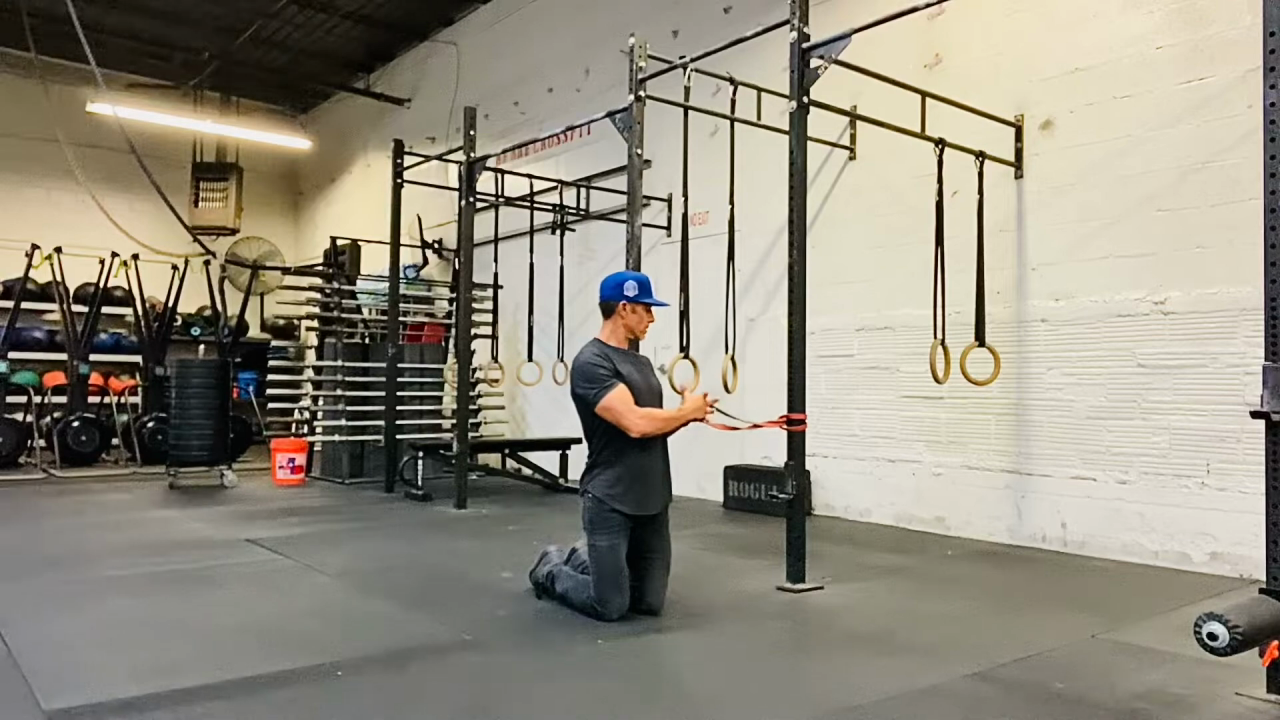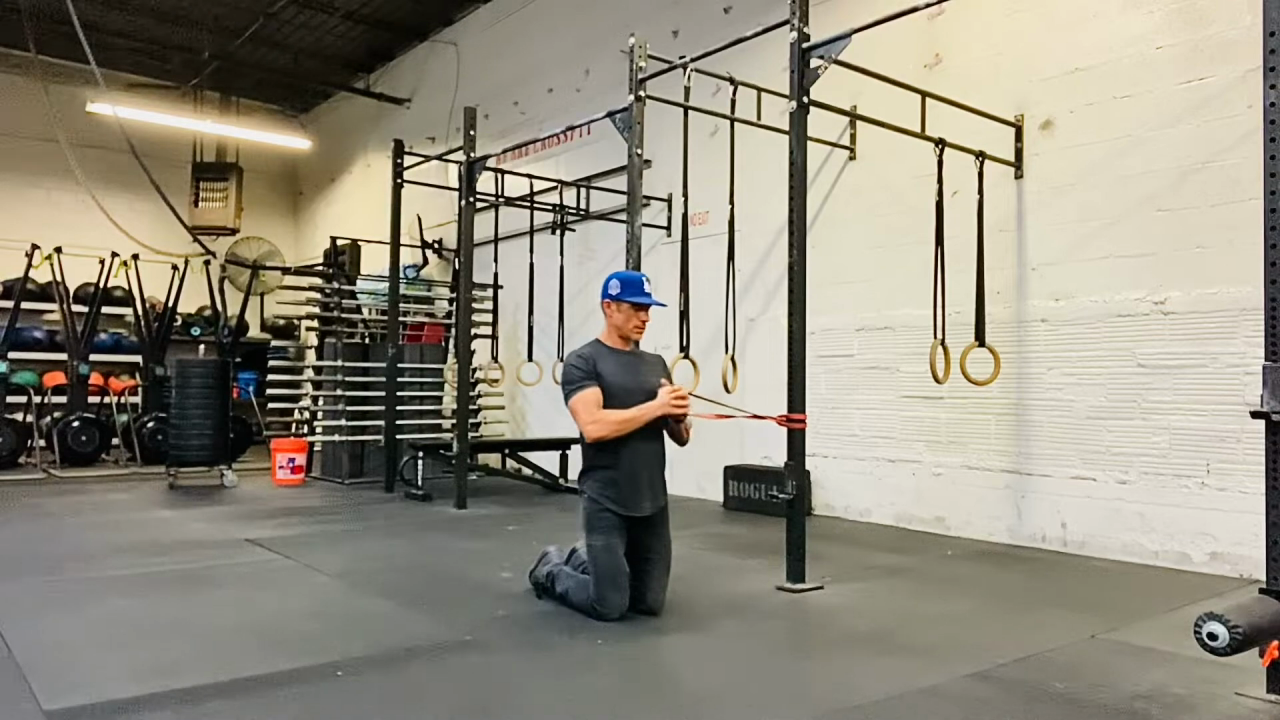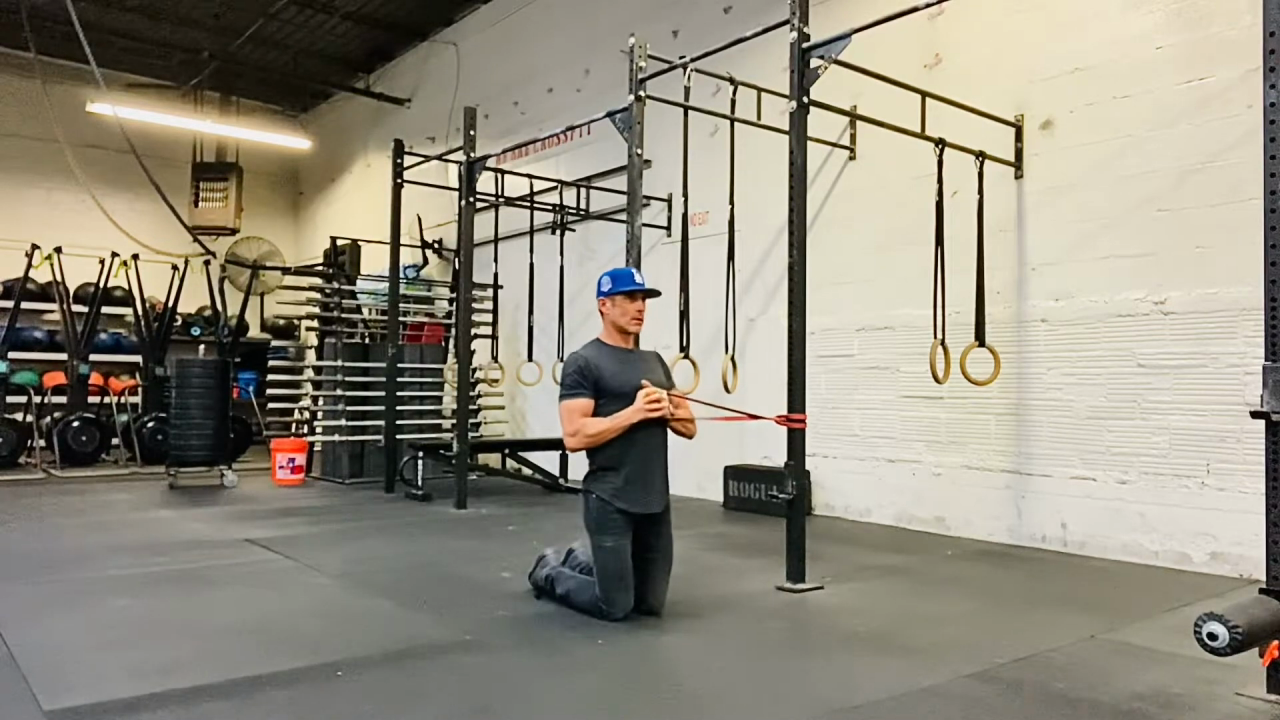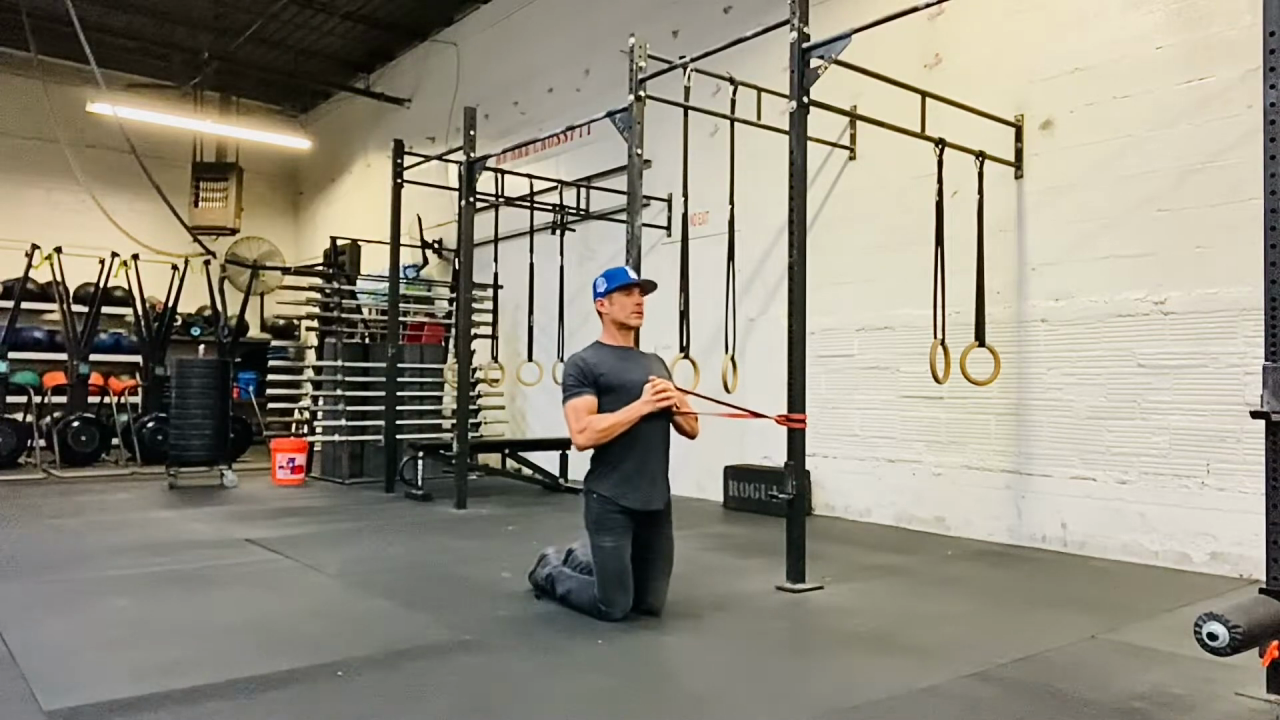
dt=0.7s
person 1, frame 1
left shoulder: (641, 363)
right shoulder: (591, 363)
right elbow: (636, 424)
left wrist: (689, 414)
right wrist: (688, 410)
left hip: (651, 499)
right hip: (610, 501)
left knee: (649, 603)
right knee: (610, 607)
left ankle: (582, 559)
right ankle: (550, 570)
person 1, frame 2
left shoulder: (655, 364)
right shoulder: (583, 362)
left elbow: (681, 436)
right elbow: (593, 427)
left wrist: (678, 413)
right wrist: (654, 407)
left hip: (652, 500)
right hip: (606, 501)
left knee: (649, 603)
right knee: (610, 606)
left ankle: (583, 560)
right ankle: (550, 570)
person 1, frame 3
left shoulder: (654, 361)
right shoulder: (583, 362)
left elbow: (689, 426)
right elbow: (574, 436)
left wrist: (666, 409)
right wrist: (635, 412)
left hip: (655, 499)
right hip: (609, 500)
left knee: (650, 604)
right knee: (615, 607)
left ankle: (581, 559)
right ankle: (549, 572)
person 1, frame 4
left shoulder: (655, 363)
right shoulder: (584, 364)
left elbow: (691, 429)
right elbow: (582, 434)
left wrist: (673, 402)
right wrist: (642, 405)
left hip: (656, 499)
right hip: (610, 501)
left knee: (650, 604)
right knee: (614, 608)
left ankle: (582, 560)
right ankle: (550, 571)
